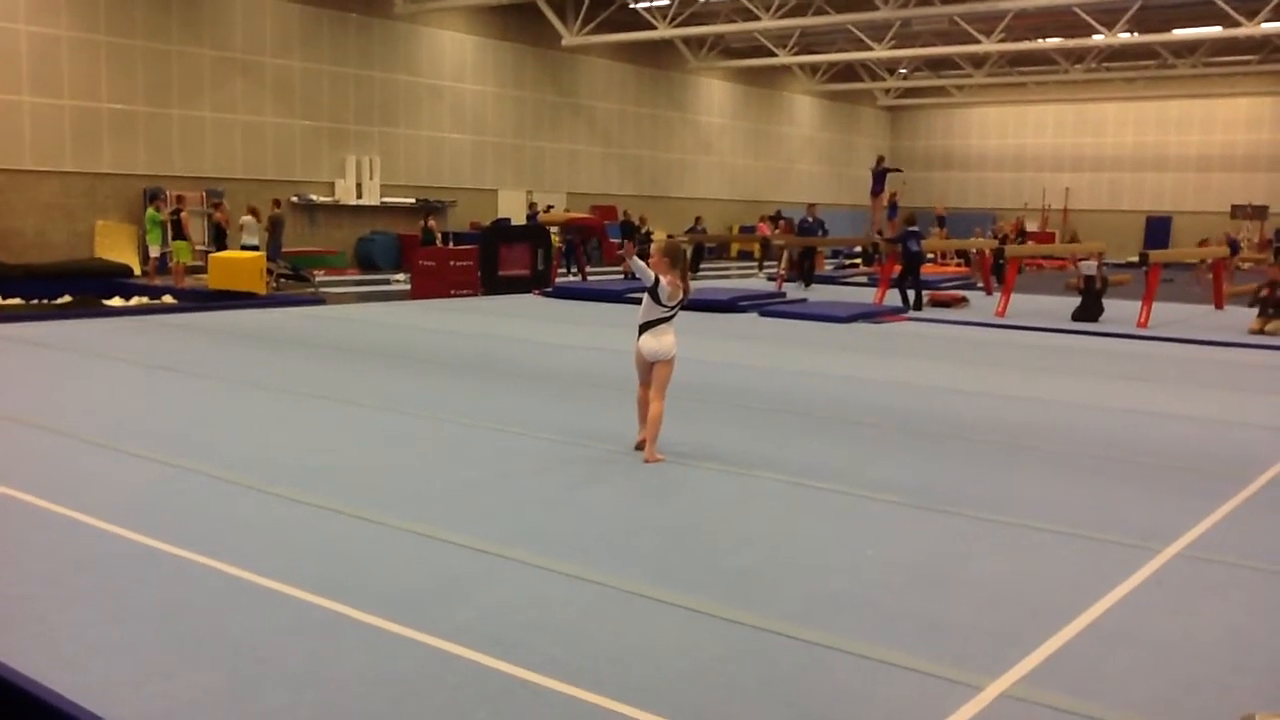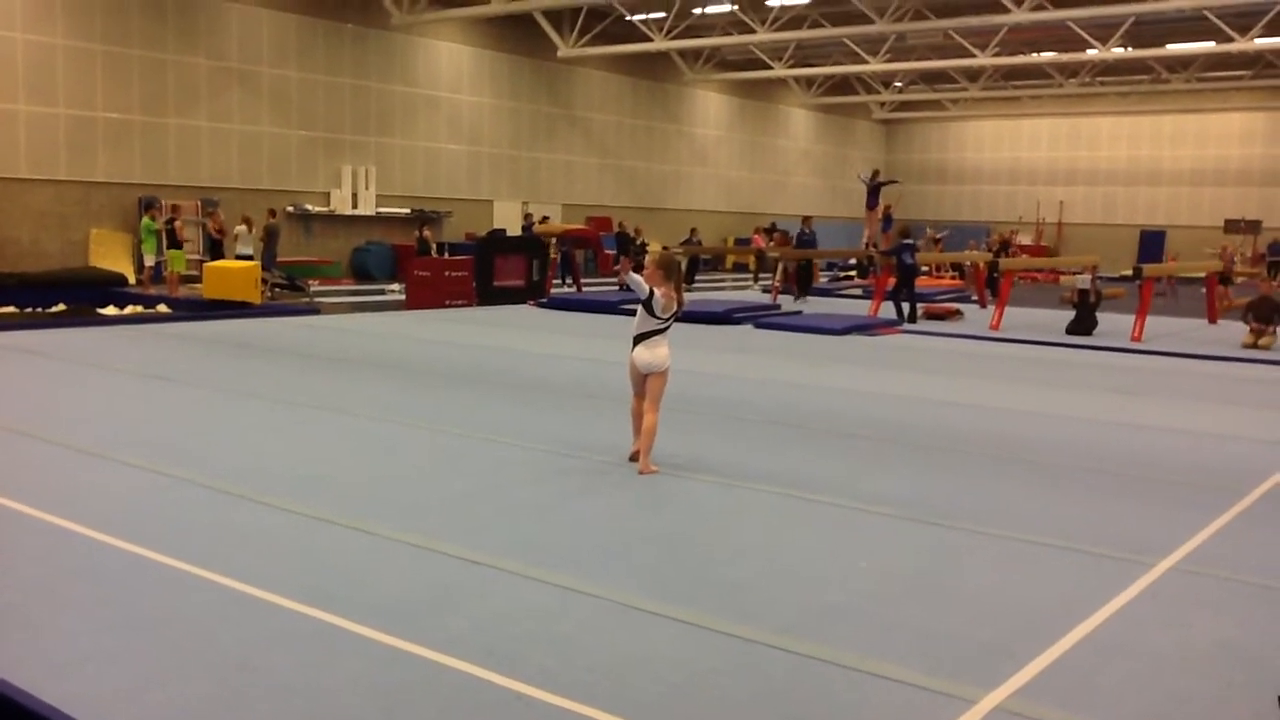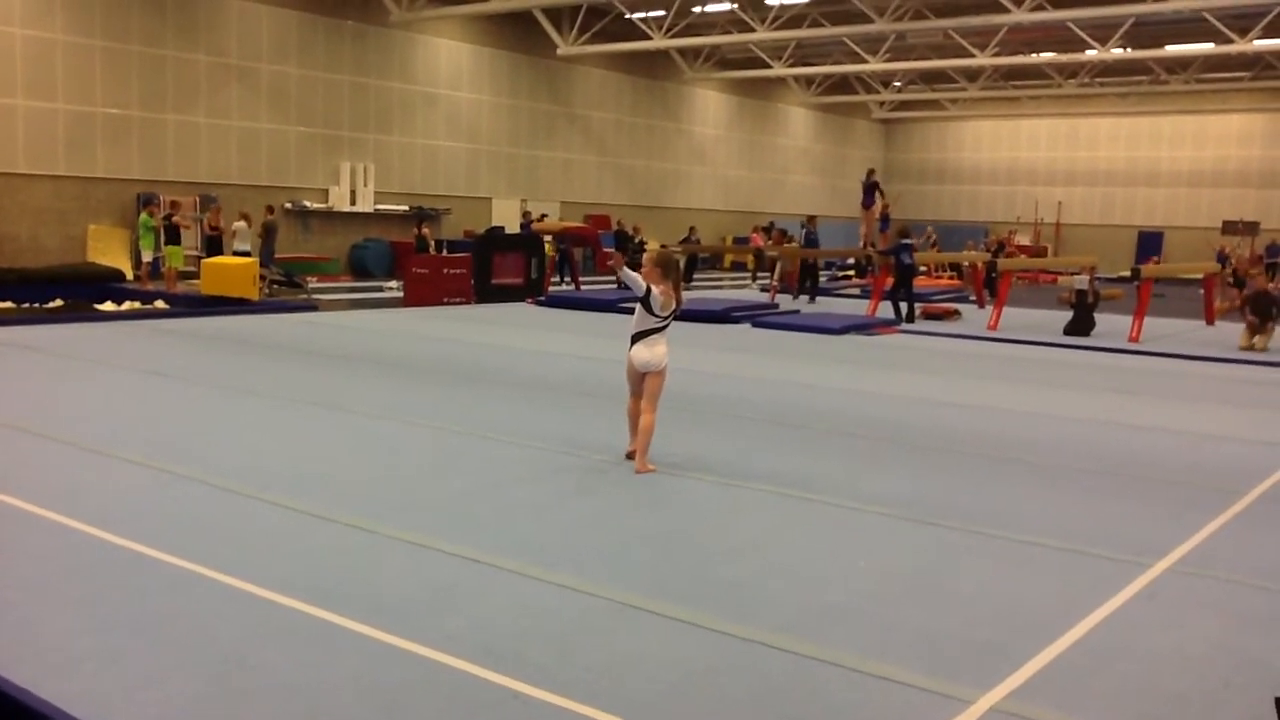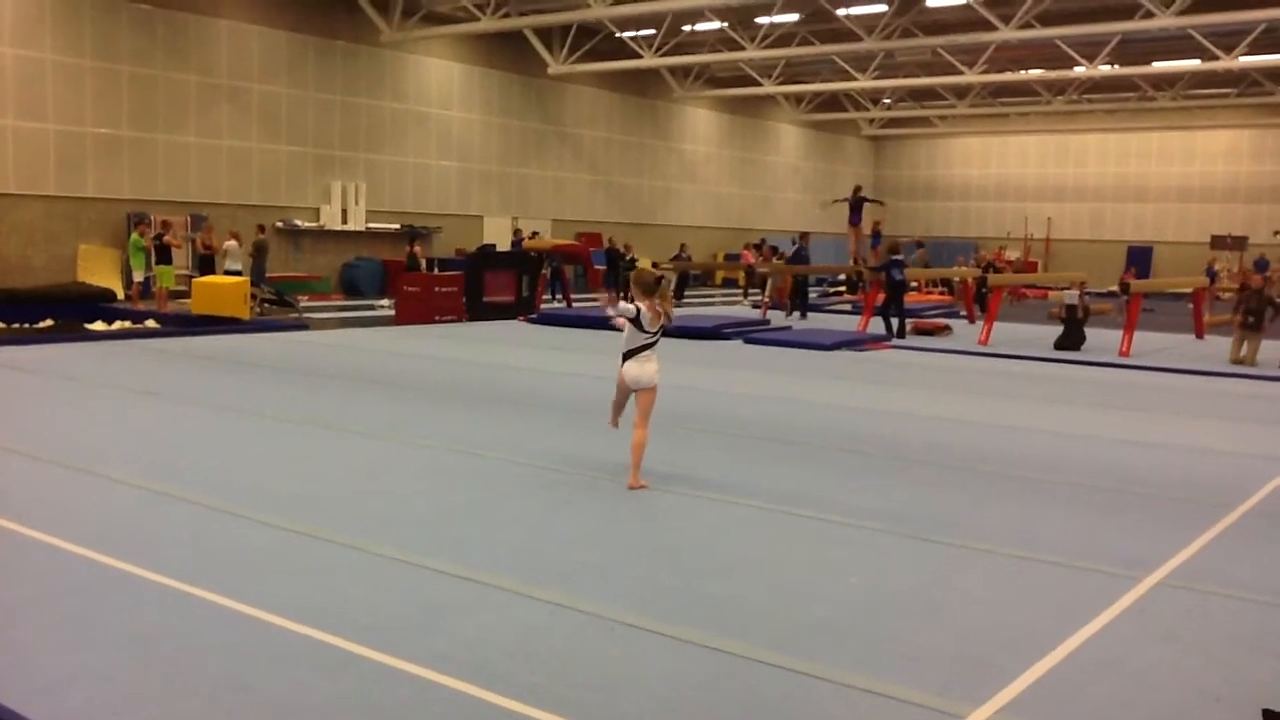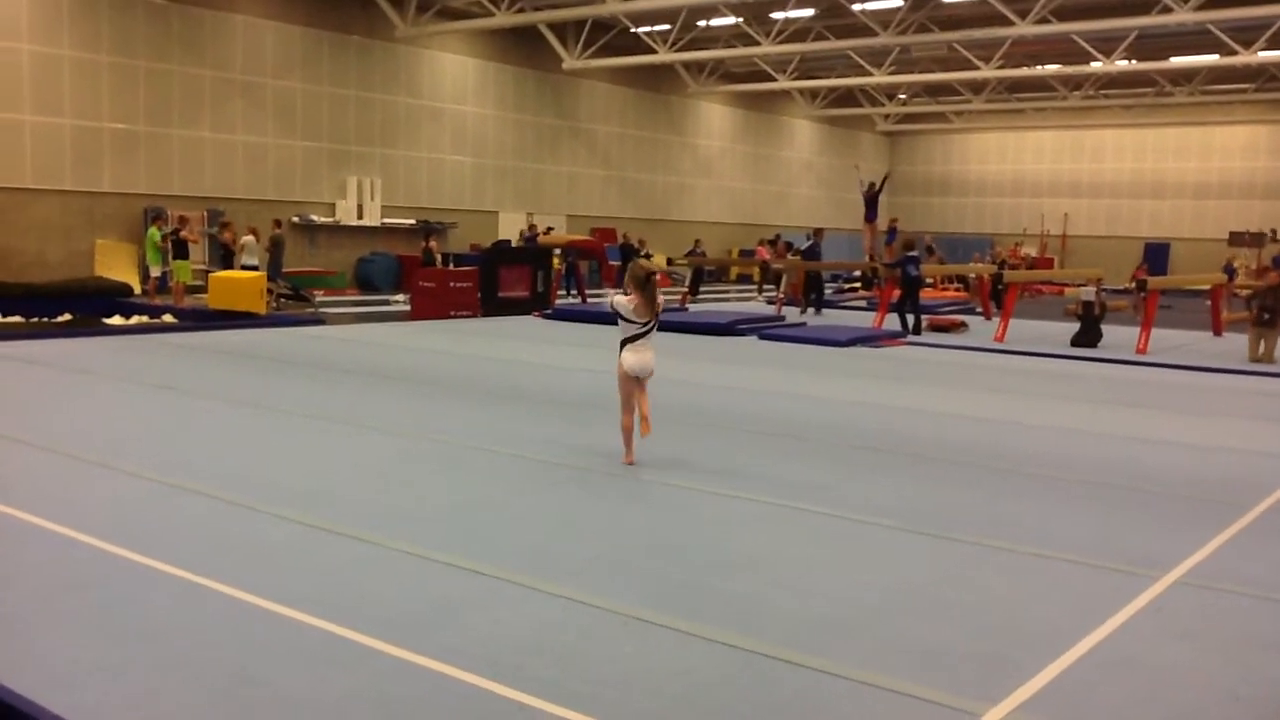
dt=0.5s
person 1, frame 1
left shoulder: (659, 284)
right shoulder: (680, 286)
left elbow: (645, 273)
left wrist: (632, 258)
right wrist: (633, 261)
left hip: (647, 342)
right hip: (667, 344)
left knee: (644, 387)
right knee: (657, 398)
left ankle: (642, 434)
right ankle: (650, 450)
person 1, frame 2
left shoulder: (653, 296)
right shoulder: (674, 298)
left elbow: (640, 286)
left wrist: (627, 274)
right wrist: (630, 275)
left hip: (641, 354)
right hip: (660, 356)
left knee: (638, 398)
right knee: (652, 409)
left ankle: (637, 443)
right ankle: (645, 461)
person 1, frame 3
left shoulder: (650, 293)
right shoulder: (673, 296)
left elbow: (637, 284)
left wrist: (621, 270)
right wrist: (625, 271)
left hip: (638, 352)
right hip: (658, 355)
left knee: (635, 397)
right knee: (649, 409)
left ankle: (632, 444)
right ankle: (641, 461)
person 1, frame 4
left shoulder: (638, 311)
right shoulder: (661, 312)
left elbow: (625, 308)
left wrist: (613, 306)
right wrist: (621, 320)
left hip: (630, 369)
right hip: (650, 372)
left knee: (619, 402)
right knee: (641, 425)
left ankle: (614, 419)
right ankle: (635, 477)
person 1, frame 5
left shoulder: (621, 303)
right shoulder: (656, 302)
right elbow: (654, 286)
left wrist: (609, 297)
right wrist: (650, 275)
left hip: (628, 359)
right hip: (648, 360)
left knee: (627, 410)
right knee: (641, 388)
left ankle: (629, 455)
right ankle: (644, 413)
